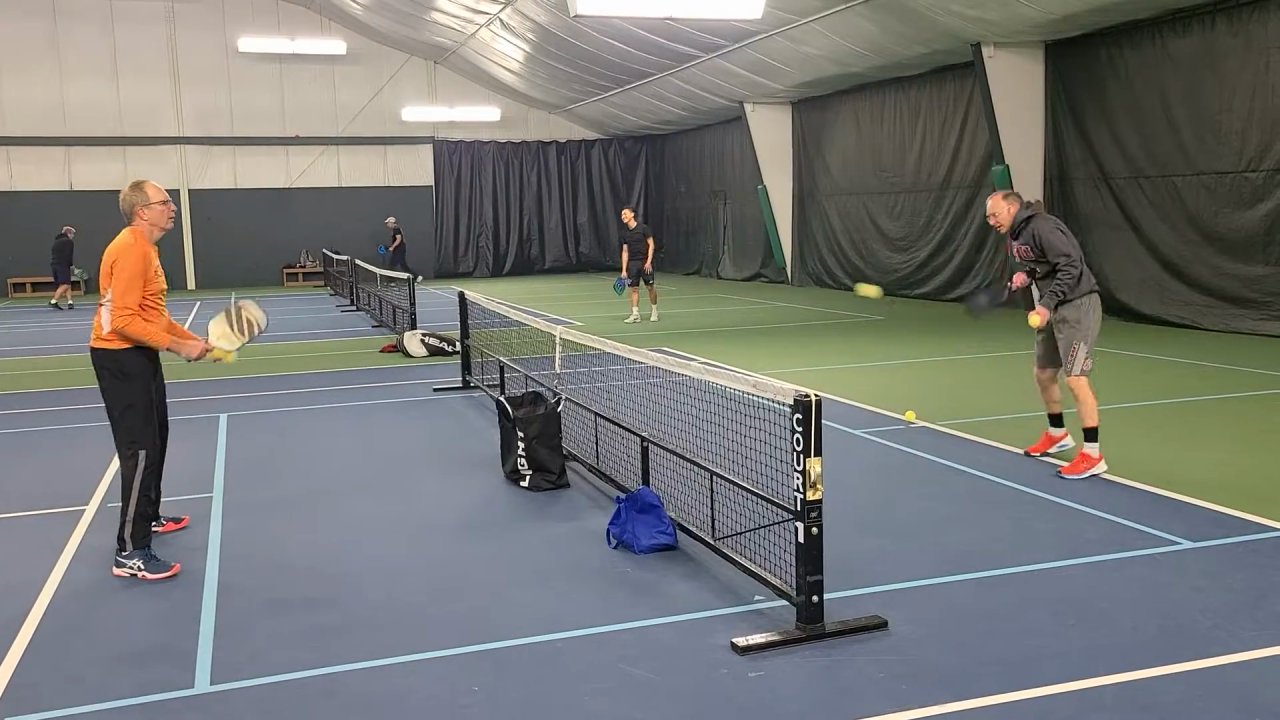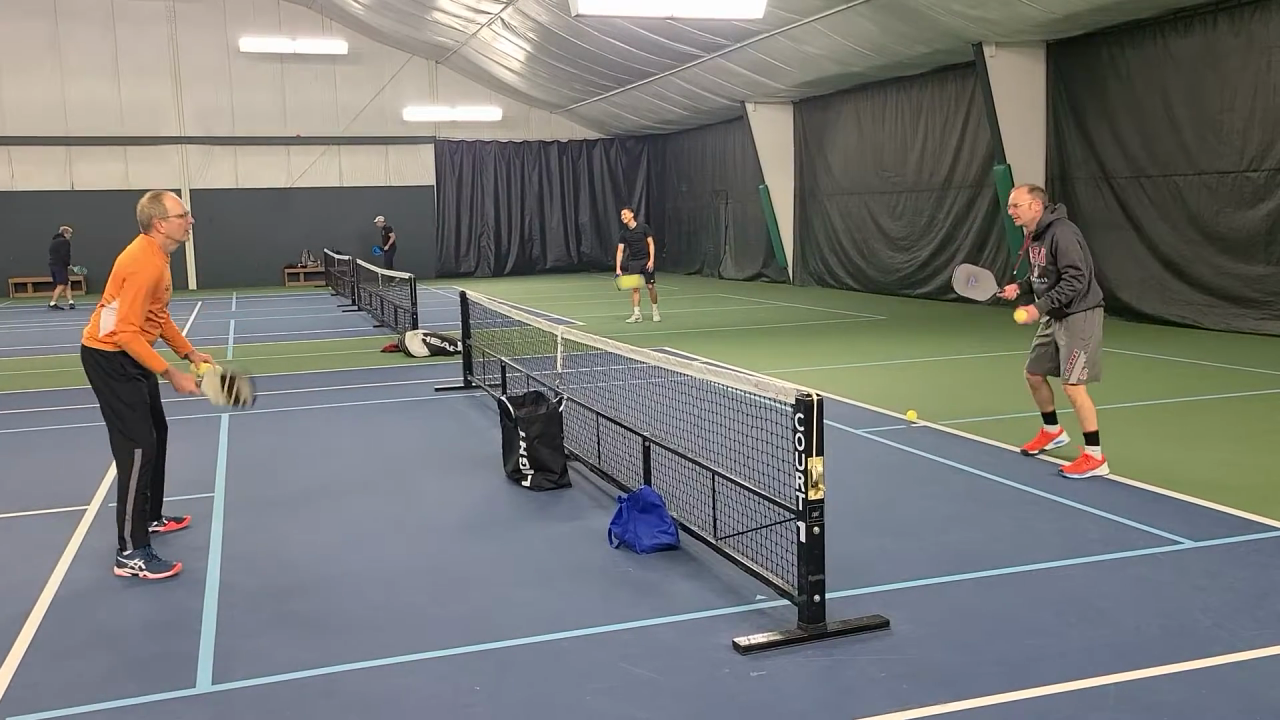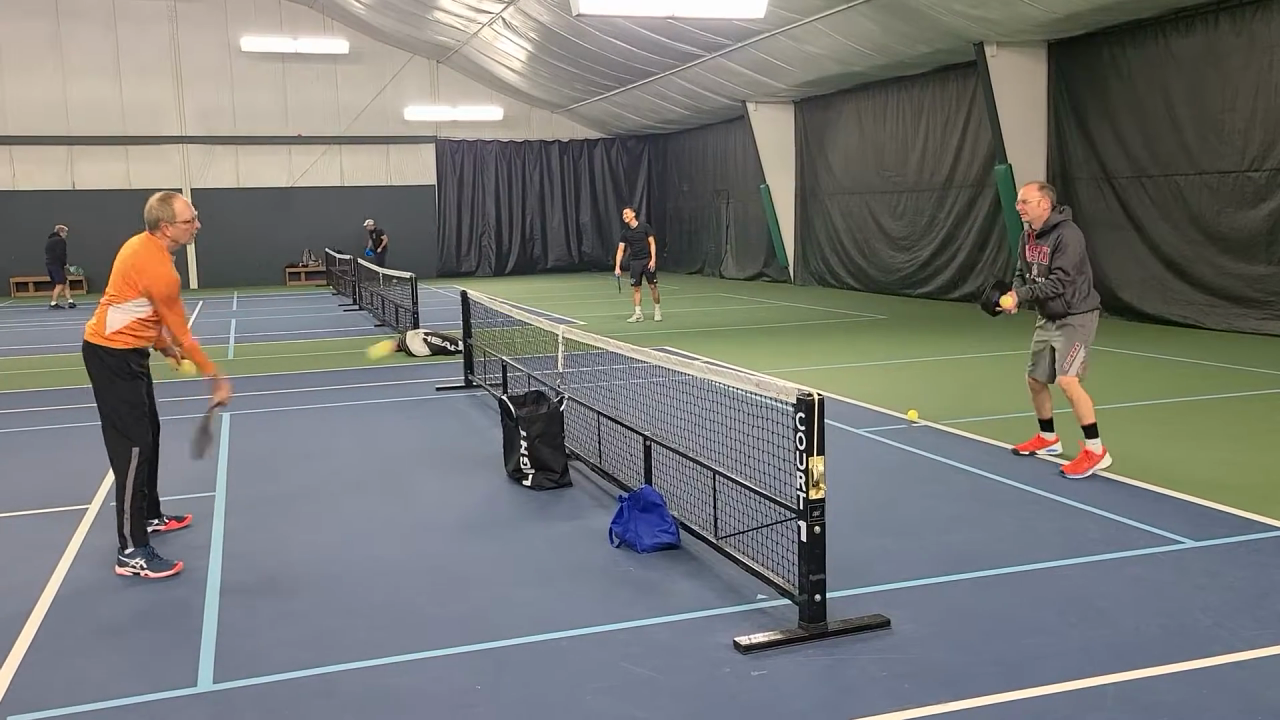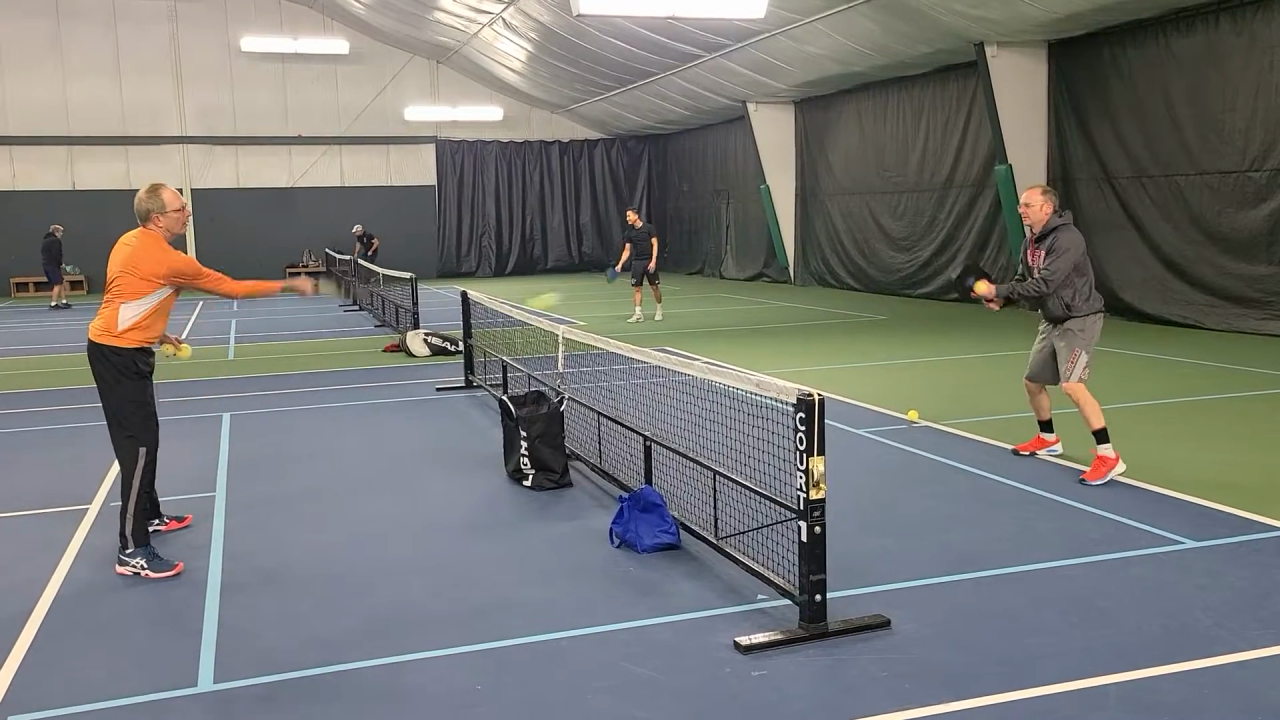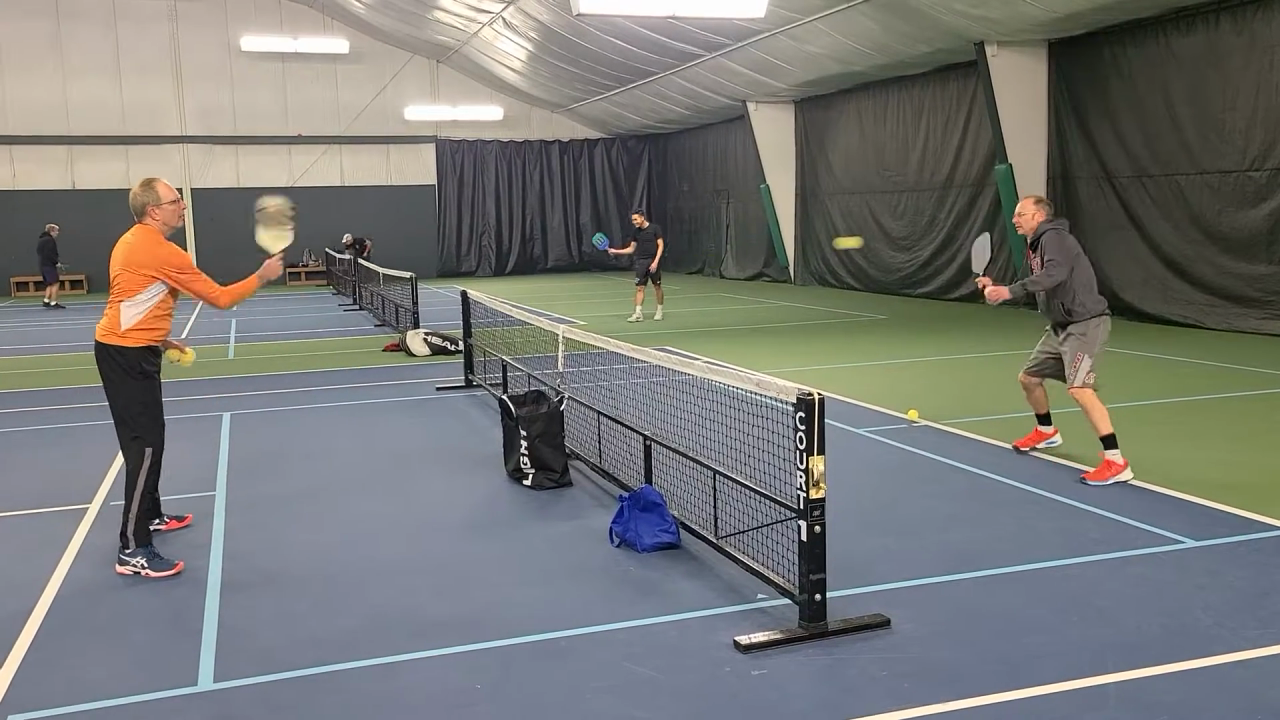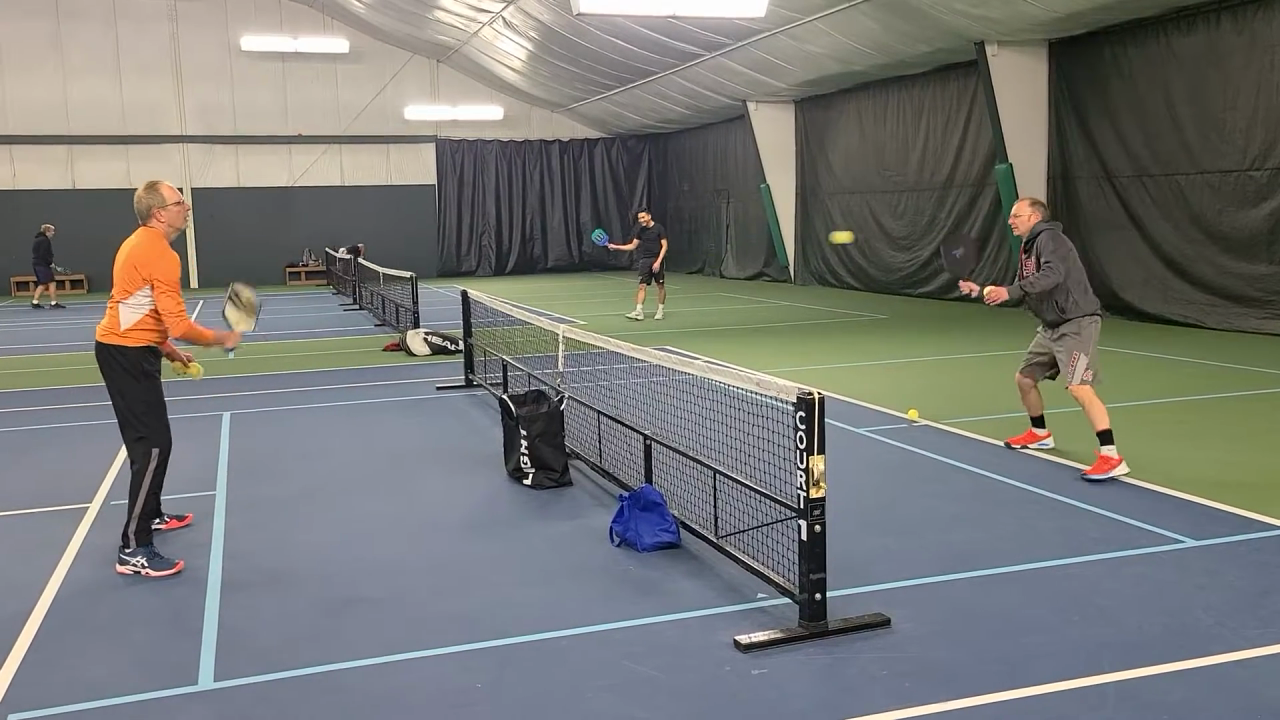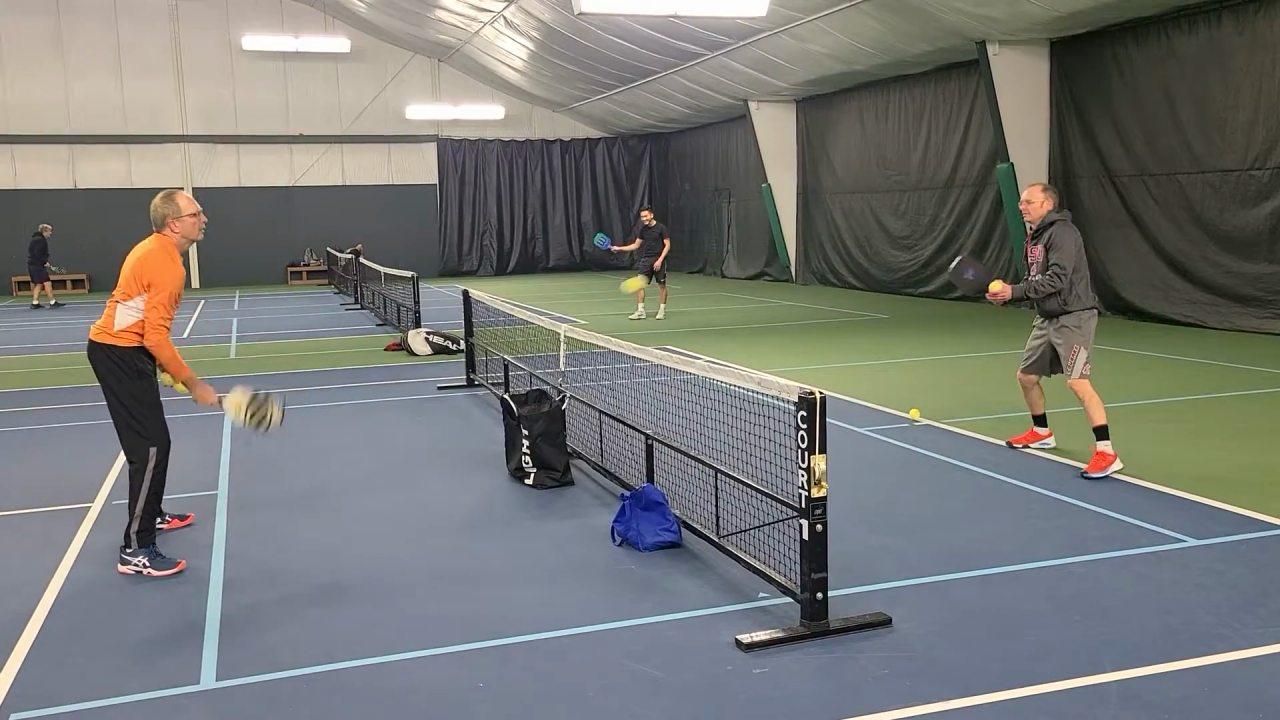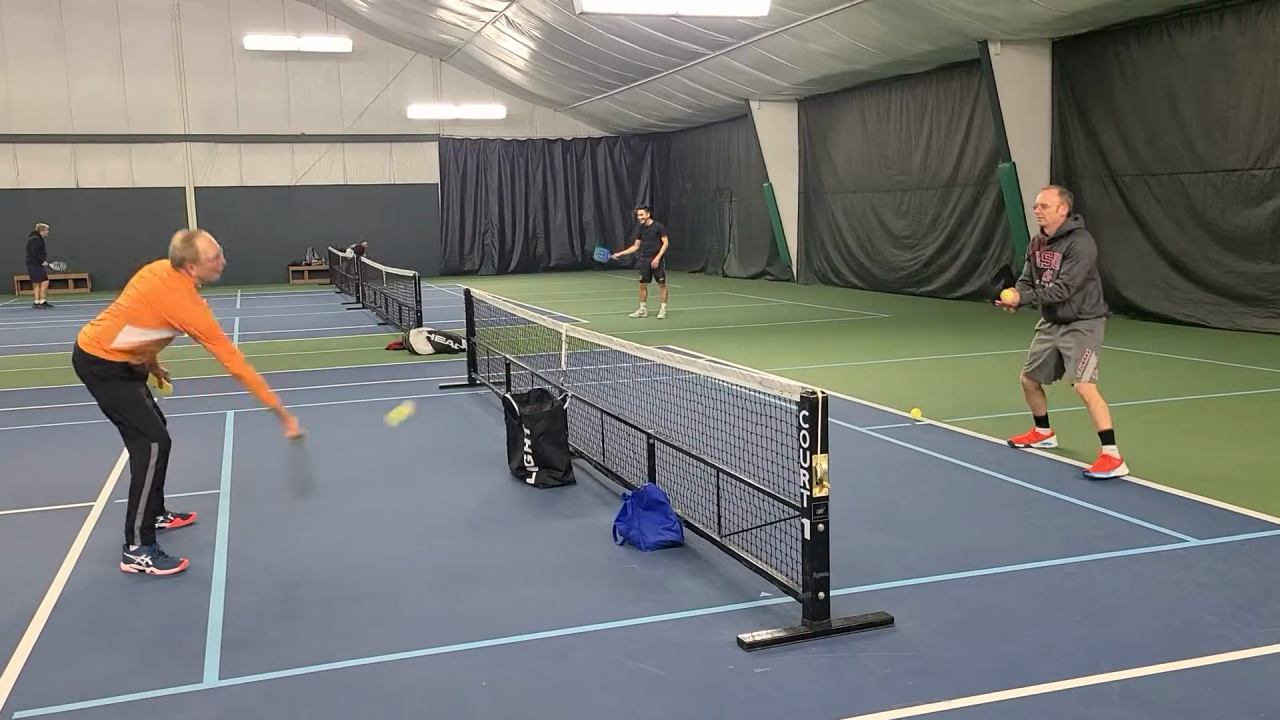
dt=0.2s
person 1, frame 1
left shoulder: (145, 248)
right shoulder: (132, 249)
right elbow: (124, 320)
left wrist: (190, 338)
right wrist: (178, 346)
left hip: (139, 353)
right hip: (120, 355)
left knee: (156, 437)
right knee: (140, 447)
left ankle: (148, 516)
right ankle: (130, 552)
person 1, frame 2
left shoulder: (155, 255)
right shoulder: (147, 264)
left elbow: (157, 316)
right elbow: (126, 333)
left wrist: (189, 350)
right wrist: (171, 373)
left hip: (129, 355)
right hip: (110, 356)
left knee: (155, 434)
right knee: (137, 446)
left ankle: (150, 516)
right ankle: (131, 552)
person 1, frame 3
left shoulder: (141, 244)
right shoulder: (159, 270)
right elbow: (182, 334)
left wrist: (164, 343)
right wrist: (217, 378)
left hip: (125, 350)
right hip: (112, 354)
left knee: (148, 433)
right knee: (133, 445)
left ankle: (149, 516)
right ankle: (133, 552)
person 1, frame 4
left shoulder: (131, 241)
right shoulder: (167, 260)
right elbow: (230, 288)
left wrist: (157, 334)
right wrist: (287, 284)
left hip: (119, 349)
right hip: (119, 355)
left knee: (144, 436)
right knee: (138, 445)
left ankle: (148, 514)
right ankle: (133, 551)
person 1, frame 5
left shoulder: (132, 241)
right shoulder: (163, 252)
right elbow: (220, 298)
left wrist: (162, 339)
right wrist: (262, 275)
left hip: (125, 349)
right hip: (128, 354)
left knee: (147, 438)
right knee: (145, 445)
left ankle: (149, 514)
right ankle: (132, 551)
person 1, frame 6
left shoulder: (139, 244)
right shoulder: (162, 256)
right elbow: (179, 325)
left wrist: (167, 348)
right wrist: (221, 338)
left hip: (124, 349)
right hip: (129, 354)
left knee: (147, 438)
right knee: (153, 446)
left ankle: (149, 514)
right ankle: (133, 550)
person 1, frame 7
left shoulder: (152, 249)
right shoulder: (168, 264)
right elbow: (156, 338)
left wrist: (165, 364)
right wrist: (194, 384)
left hip: (117, 348)
right hip: (119, 353)
left knee: (146, 438)
right knee: (152, 444)
left ankle: (150, 513)
right ankle: (136, 550)
person 1, frame 8
left shoulder: (162, 271)
right shoulder: (189, 306)
right elbow: (236, 364)
left wrist: (150, 363)
right wrist: (282, 413)
left hip: (105, 354)
right hip: (98, 361)
left knee: (153, 428)
right knee: (152, 442)
left ankle: (152, 511)
right ankle: (137, 549)
person 2, frame 1
left shoulder: (1039, 226)
right shoulder: (1018, 233)
left elbow: (1070, 265)
left wrist: (1046, 303)
right wrist: (1024, 274)
left hip: (1078, 305)
right hip: (1058, 308)
left knee: (1076, 379)
right knee: (1043, 373)
left ankle: (1092, 454)
right ankle: (1057, 435)
person 2, frame 2
left shoulder: (1061, 232)
right shoulder: (1033, 235)
left elbow: (1075, 279)
left wrist: (1039, 307)
right wrist: (1021, 287)
left hip: (1080, 315)
right hip: (1055, 317)
left knee: (1073, 387)
right knee: (1034, 374)
left ankle: (1095, 457)
right ankle: (1052, 431)
person 2, frame 3
left shoulder: (1067, 234)
right shoulder: (1028, 236)
left elbow: (1060, 282)
right elbow: (1023, 274)
left wrist: (1021, 295)
right wrist: (1014, 294)
left hip: (1076, 318)
right hip: (1048, 319)
left knee: (1067, 382)
right knee: (1035, 381)
left ankle: (1095, 450)
right ankle: (1048, 438)
person 2, frame 4
left shoulder: (1066, 238)
right shoulder: (1031, 241)
left elbow: (1046, 283)
right elbow: (1023, 280)
left wrist: (999, 291)
right wrist: (1000, 297)
left hip: (1079, 321)
right hip: (1052, 322)
left knee: (1072, 386)
right knee: (1033, 382)
left ankle: (1108, 456)
right ankle: (1048, 439)
person 2, frame 5
left shoulder: (1054, 238)
right shoulder: (1038, 245)
left elbow: (1055, 275)
right elbow: (1036, 289)
left wrist: (1010, 291)
right wrist: (995, 287)
left hip: (1086, 324)
right hip: (1060, 326)
left knee: (1080, 390)
right knee: (1028, 378)
left ankle: (1116, 462)
right ankle: (1046, 431)
person 2, frame 6
left shoulder: (1048, 238)
right shoulder: (1028, 249)
left elbow: (1053, 274)
right elbow: (1021, 292)
left wrist: (1010, 291)
right wrist: (981, 290)
left hip: (1078, 323)
right hip: (1051, 326)
left knee: (1079, 388)
right knee: (1024, 379)
left ankle: (1111, 456)
right ankle: (1040, 434)
person 2, frame 7
left shoulder: (1062, 232)
right shoulder: (1034, 238)
left elbow: (1057, 278)
left wrist: (1014, 291)
right wrist: (1005, 291)
left hip: (1074, 317)
right hip: (1048, 318)
left knee: (1078, 382)
right knee: (1026, 376)
left ankle: (1106, 453)
right ankle: (1042, 432)
person 2, frame 8
left shoulder: (1080, 242)
right shoulder: (1037, 243)
left elbow: (1065, 288)
right elbow: (1027, 280)
left wrist: (1022, 298)
right wrist: (1014, 299)
left hip: (1083, 324)
right hip: (1051, 323)
left knee: (1085, 387)
right knee: (1029, 380)
left ankle: (1112, 457)
right ankle: (1043, 432)
